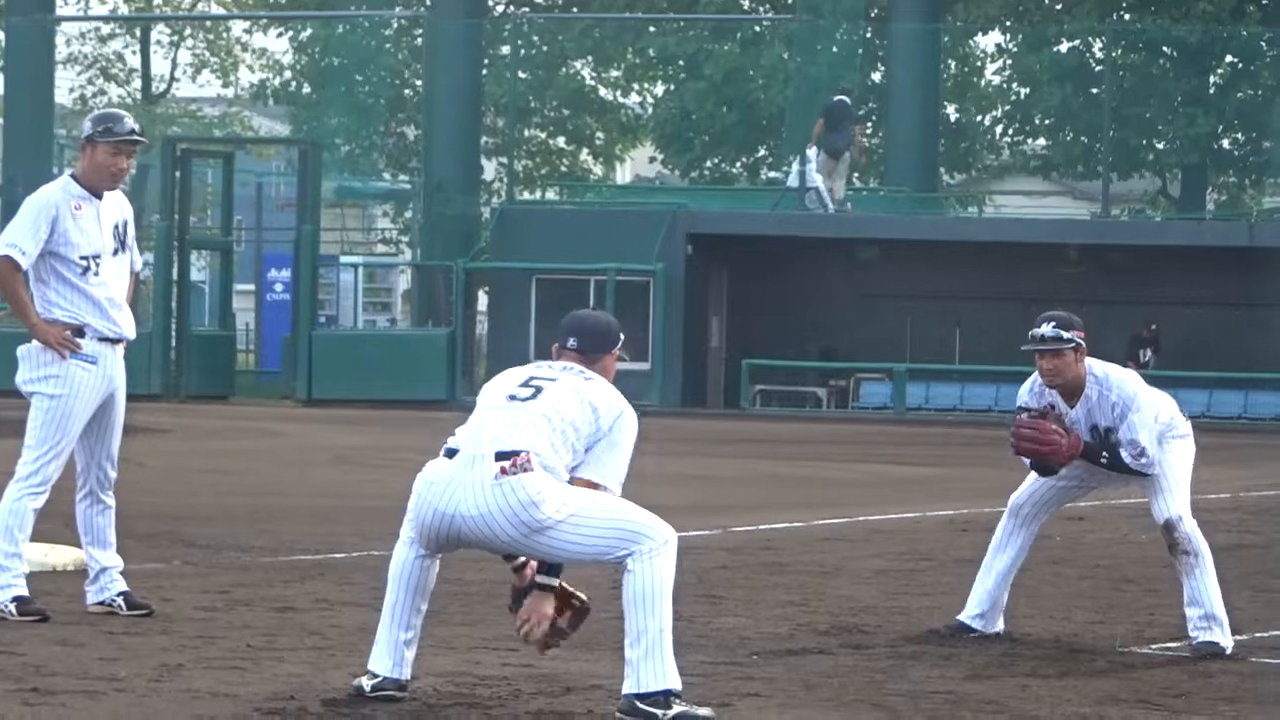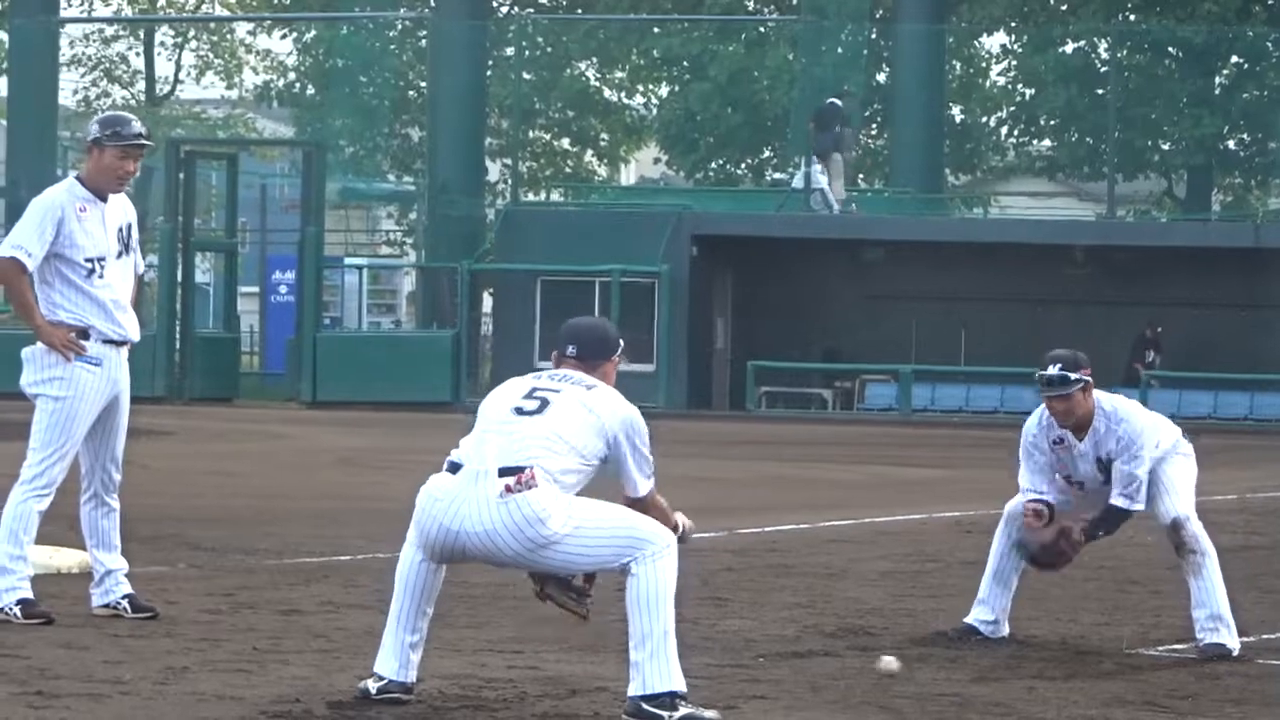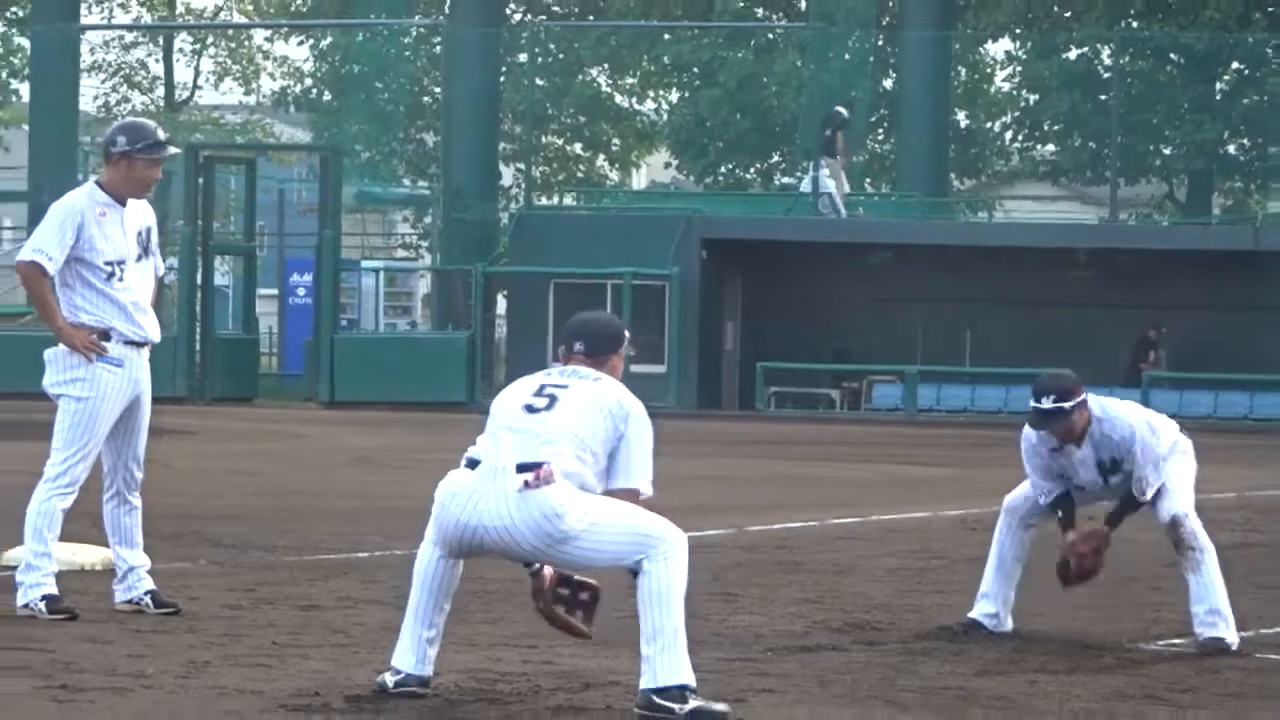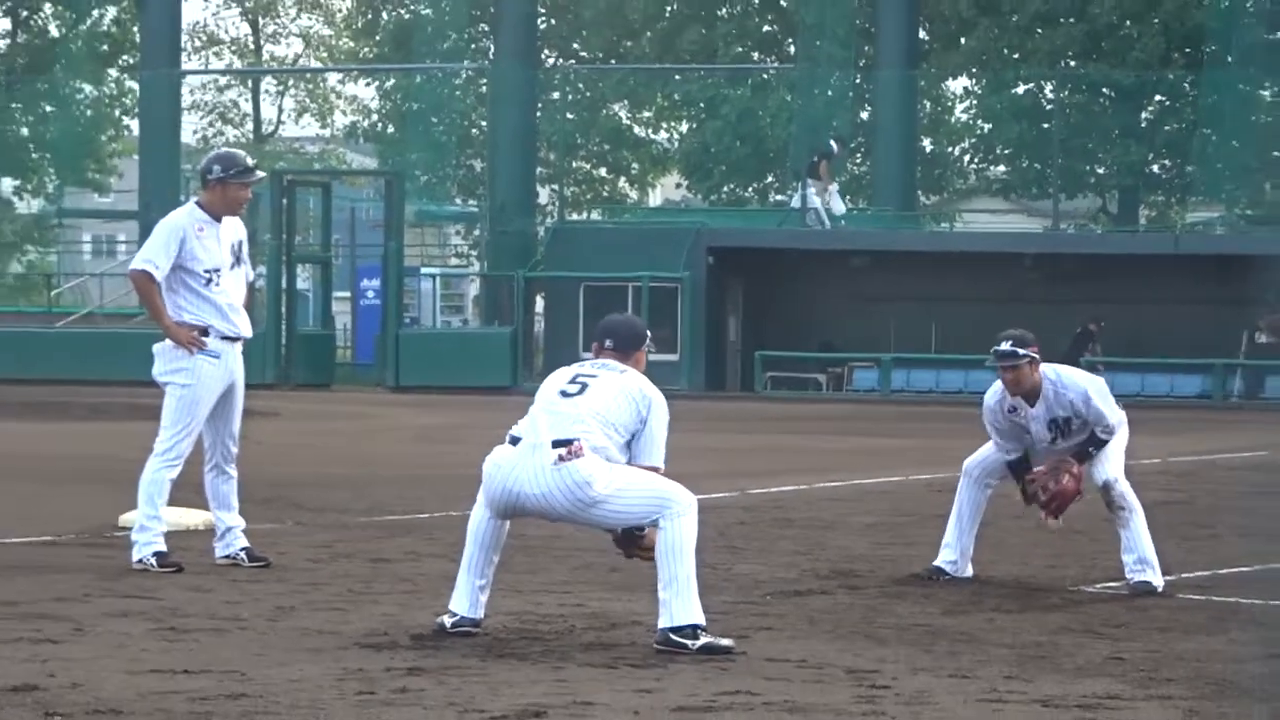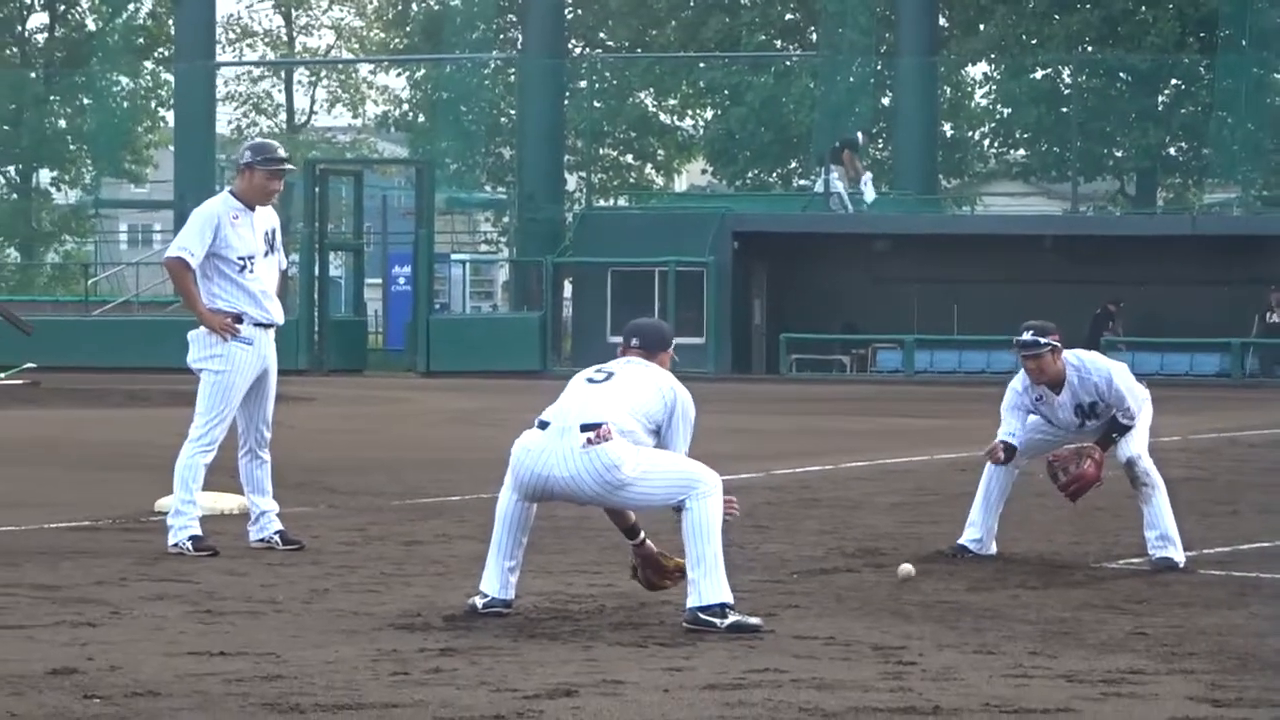
dt=0.4s
person 1, frame 1
left shoulder: (120, 206)
right shoulder: (52, 201)
left hip: (113, 357)
right hip: (70, 358)
left knee: (101, 479)
left ankle: (107, 584)
person 1, frame 2
left shoulder: (124, 208)
right shoulder: (57, 203)
left hip: (116, 359)
right hip: (74, 360)
left knee: (105, 482)
left ankle: (111, 589)
person 1, frame 3
left shoulder: (143, 212)
right shoulder: (77, 207)
right elbow: (30, 264)
right wrist: (62, 328)
left hip: (137, 360)
right hip: (96, 362)
left knee: (127, 480)
right knee: (64, 476)
left ankle: (134, 584)
right ankle: (34, 587)
person 1, frame 4
left shoulder: (235, 228)
right shoulder: (179, 224)
right elbow: (141, 272)
right wrist: (169, 327)
left hip: (232, 352)
right hip: (197, 354)
left knee: (224, 454)
right knee: (171, 450)
left ankle: (230, 542)
right ankle: (147, 545)
person 1, frame 5
left shoulder: (269, 216)
right shoulder: (214, 212)
right elbow: (176, 260)
right wrist: (203, 313)
left hip: (265, 339)
right hip: (231, 340)
left knee: (258, 439)
right knee: (205, 435)
left ankle: (264, 525)
right ankle: (182, 529)
person 2, frame 1
left shoulder: (505, 378)
right shoulder: (613, 404)
right elbow: (584, 499)
left wrist: (517, 555)
right wrist: (546, 586)
left hip: (439, 489)
right hip: (512, 494)
left knee: (416, 539)
right knee: (653, 541)
left ankle: (386, 672)
person 2, frame 2
left shoulder: (506, 388)
right shoulder: (617, 408)
right elbow: (642, 501)
left wrist: (530, 553)
right wrist: (674, 522)
left hip: (445, 505)
right hip: (517, 512)
left knee: (423, 541)
right knee: (654, 546)
left ankle: (391, 676)
person 2, frame 3
left shoulder: (517, 388)
right shoulder: (624, 403)
right elbow: (625, 502)
left wrist: (532, 562)
right wrist: (641, 563)
left hip: (464, 500)
right hip: (536, 506)
left knee: (441, 539)
right knee: (666, 543)
left ankle: (409, 669)
person 2, frame 4
left shoulder: (558, 376)
right shoulder: (646, 391)
right elbow: (645, 477)
left wrist: (604, 514)
left hip: (509, 471)
right hip: (568, 476)
left knee: (491, 502)
right knee: (678, 504)
left ankle: (464, 613)
right ankle: (680, 628)
person 2, frame 5
left shoulder: (586, 375)
right shoulder: (671, 386)
right elbow: (672, 472)
left wrist: (636, 538)
right wrist: (707, 507)
left hip: (536, 456)
right hip: (596, 458)
left knee: (519, 485)
right knee: (704, 485)
left ankle: (494, 594)
right ankle: (709, 607)
person 3, frame 1
left shoulder: (1121, 389)
right shoulder: (1032, 394)
left elbow: (1142, 464)
right elbow: (1039, 466)
left wrist: (1080, 449)
right wrist: (1055, 456)
right hip: (1085, 450)
left knee: (1174, 519)
right knee: (1021, 508)
person 3, frame 2
left shoulder: (1128, 423)
right shoulder: (1037, 429)
left elbow: (1125, 503)
right elbow: (1038, 493)
left wrist: (1082, 537)
right wrist: (1038, 511)
right hip: (1086, 474)
left knee: (1181, 520)
right knee: (1016, 514)
person 3, frame 3
left shoulder: (1124, 424)
right shoulder: (1035, 437)
left elbow: (1145, 487)
right elbow: (1049, 489)
left wrist: (1109, 527)
right wrist: (1068, 531)
left hip: (1155, 462)
right hip: (1087, 473)
left knee: (1179, 518)
right knee: (1016, 508)
person 3, frame 4
left shoulder: (1074, 386)
right shoulder: (995, 402)
left elbow: (1108, 426)
right elbow: (1012, 454)
left wrist: (1076, 462)
left hip: (1095, 431)
right hip: (1037, 438)
left knee: (1110, 481)
right knee: (975, 470)
left ankle: (1144, 574)
right ankle: (953, 563)
person 3, frame 5
left shoulder: (1098, 371)
right shoulder: (1020, 389)
left elbow: (1130, 410)
right elbow: (1008, 438)
left wrist: (1098, 449)
right wrist: (1000, 452)
left hip: (1121, 411)
right hip: (1060, 421)
left knee: (1134, 457)
right knee: (1002, 452)
left ankle: (1166, 551)
right ankle: (976, 541)
